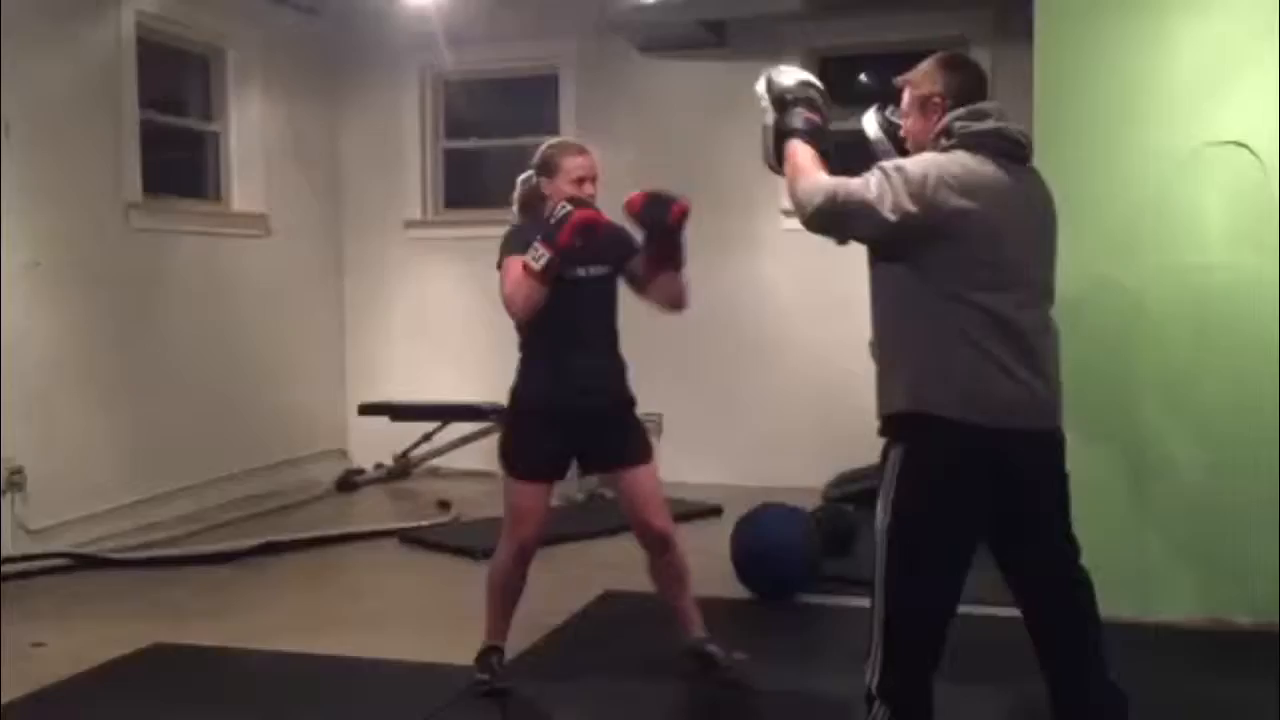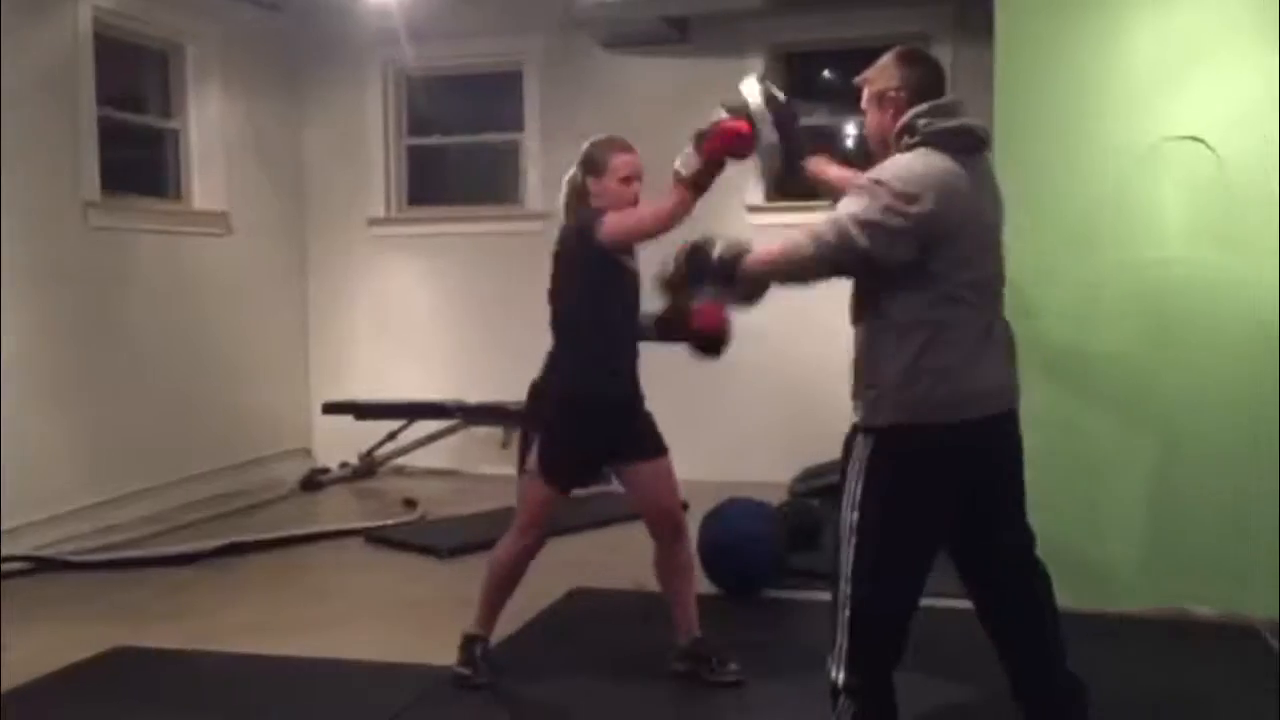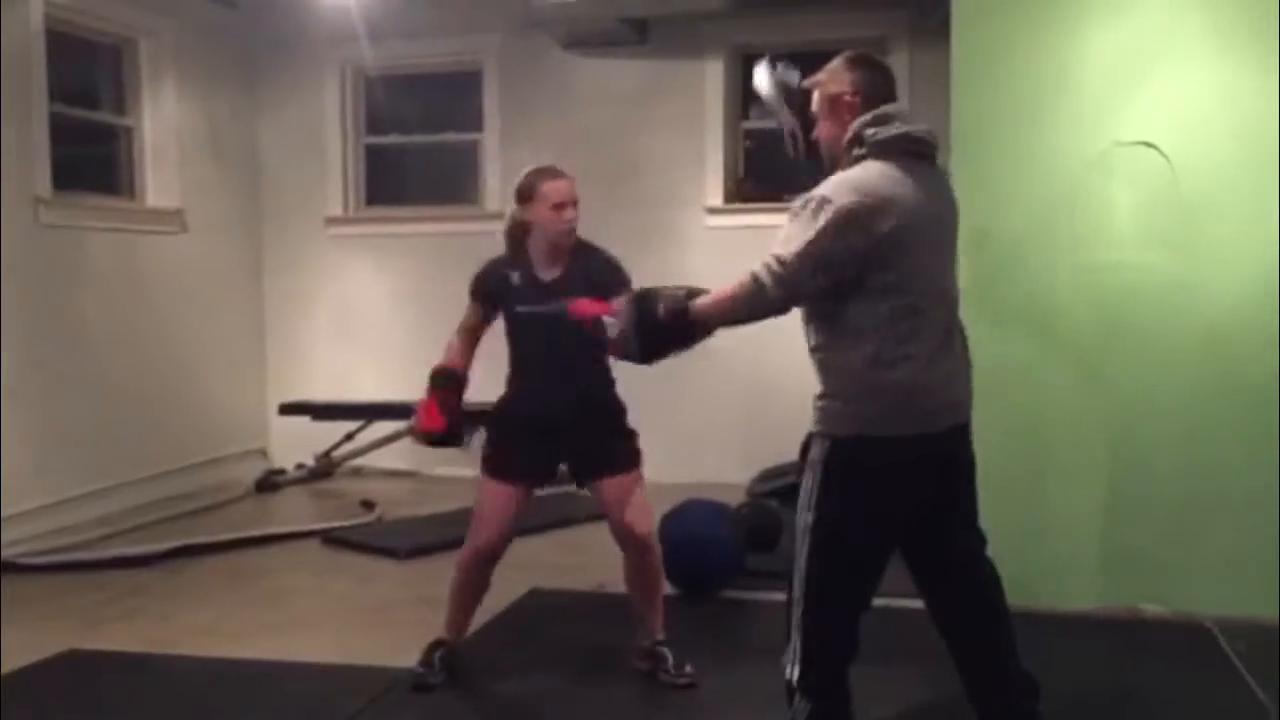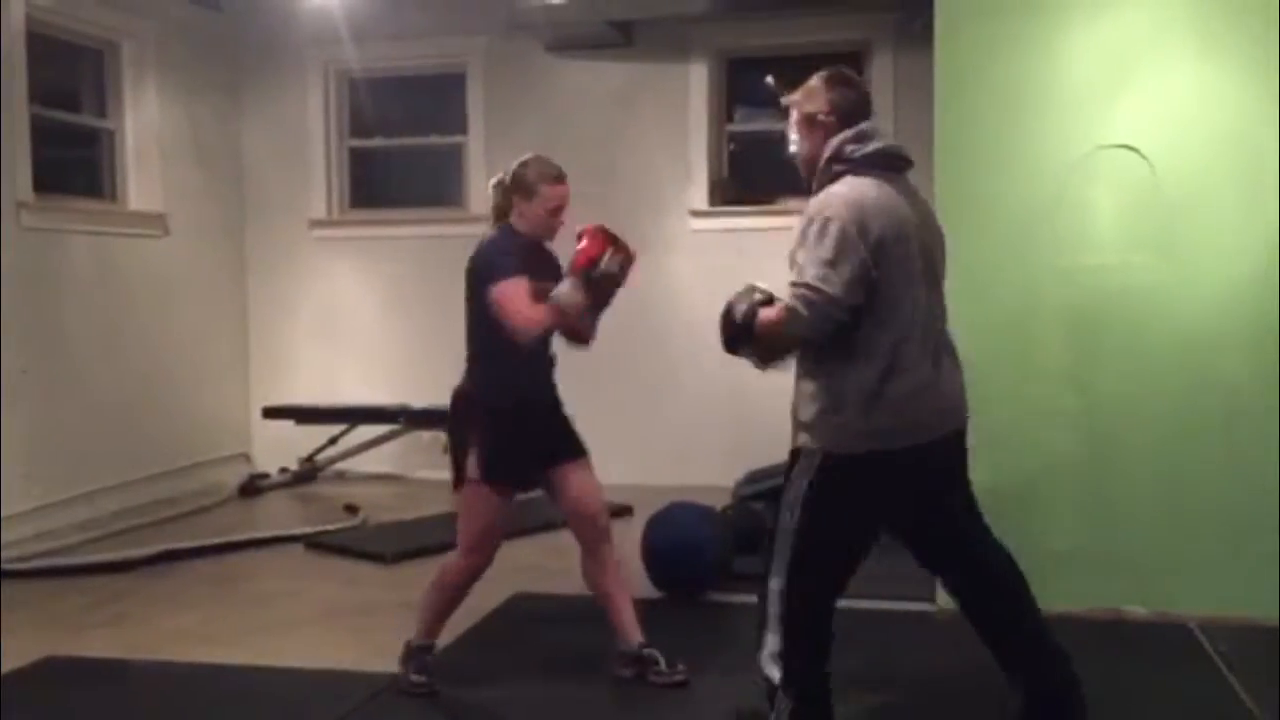
dt=0.4s
person 1, frame 1
left shoulder: (932, 179)
right shoulder: (1029, 184)
left elbow: (823, 205)
left wrist: (795, 132)
right wrist: (897, 162)
left hip: (948, 426)
right hip: (1033, 421)
left knee: (911, 596)
right knee: (1055, 581)
person 1, frame 2
left shoulder: (909, 177)
right shoulder: (974, 174)
left elbow: (826, 250)
left wrist: (733, 265)
right wrist: (804, 156)
left hip: (913, 420)
right hip: (989, 414)
left knee: (875, 588)
right knee: (1010, 572)
person 1, frame 3
left shoulder: (852, 193)
right shoulder: (928, 180)
left elbow: (773, 288)
left wrist: (686, 314)
left hip: (868, 428)
right hip: (941, 418)
left knee: (825, 589)
right knee: (962, 573)
person 1, frame 4
left shoulder: (838, 206)
right shoulder: (909, 200)
left elbow: (810, 317)
left wrist: (752, 320)
right wrist: (780, 321)
left hip: (858, 439)
right hip: (937, 426)
left knee: (800, 588)
right knee: (977, 567)
person 2, frame 1
left shoulder: (612, 239)
right shoulder: (526, 236)
left elbow: (672, 300)
right elbow: (519, 305)
left wrist: (668, 244)
right wrist: (554, 245)
left hip: (608, 405)
right hip: (541, 410)
left knee: (657, 531)
right knee: (520, 538)
left ankle: (698, 642)
right ankle: (493, 649)
person 2, frame 2
left shoulder: (621, 236)
right shoulder: (584, 225)
right elbow: (653, 220)
left wrist: (680, 321)
right wrist: (701, 162)
left hip: (621, 403)
right hip: (565, 404)
left knee: (669, 522)
right knee: (528, 535)
left ankle: (691, 645)
right ankle: (477, 639)
person 2, frame 3
left shoulder: (600, 267)
right shoulder: (499, 277)
right elbow: (466, 337)
left wrist: (611, 329)
right wrist: (442, 389)
left hip: (598, 420)
right hip: (527, 421)
left knee: (639, 535)
right knee: (484, 542)
left ankle: (654, 645)
right ankle: (447, 644)
person 2, frame 4
left shoulder: (544, 258)
right shoulder: (495, 253)
left elbow: (577, 334)
right elbow: (529, 329)
left wrist: (599, 287)
right wrist: (578, 281)
left hip: (539, 410)
right hip: (488, 415)
left knee: (595, 525)
right knee: (478, 548)
left ankle: (634, 649)
right ankle: (419, 650)
